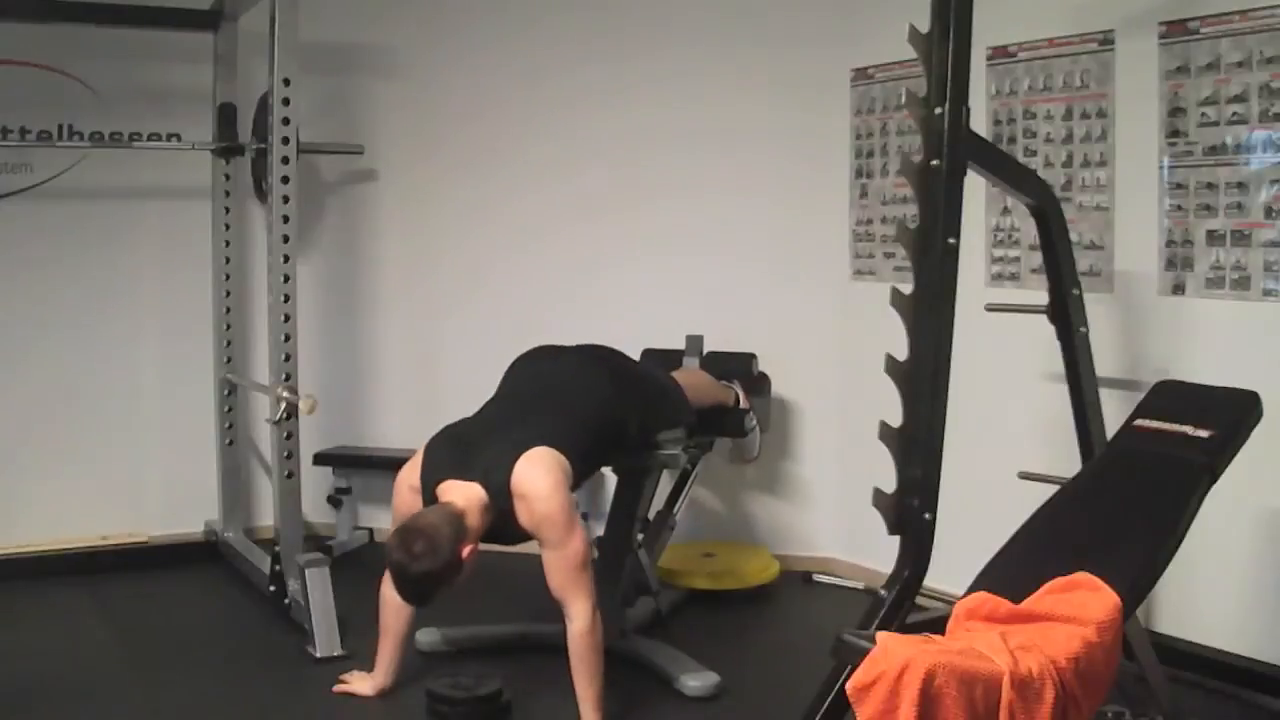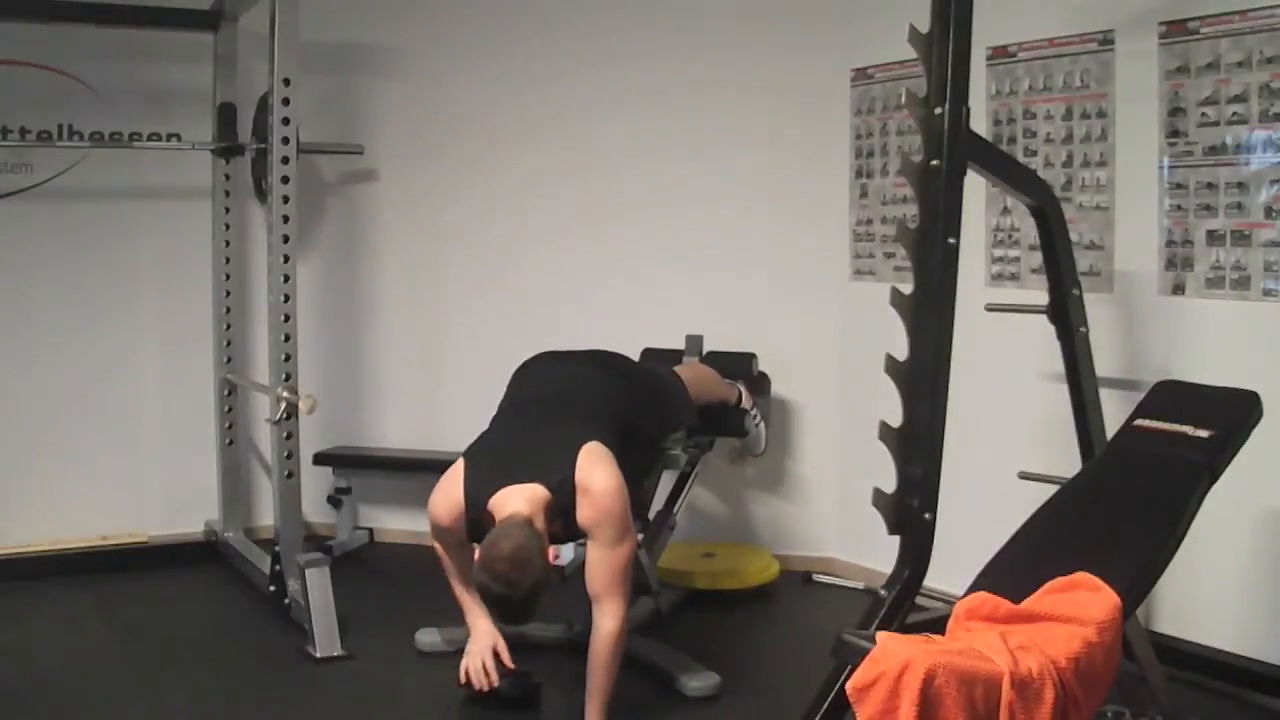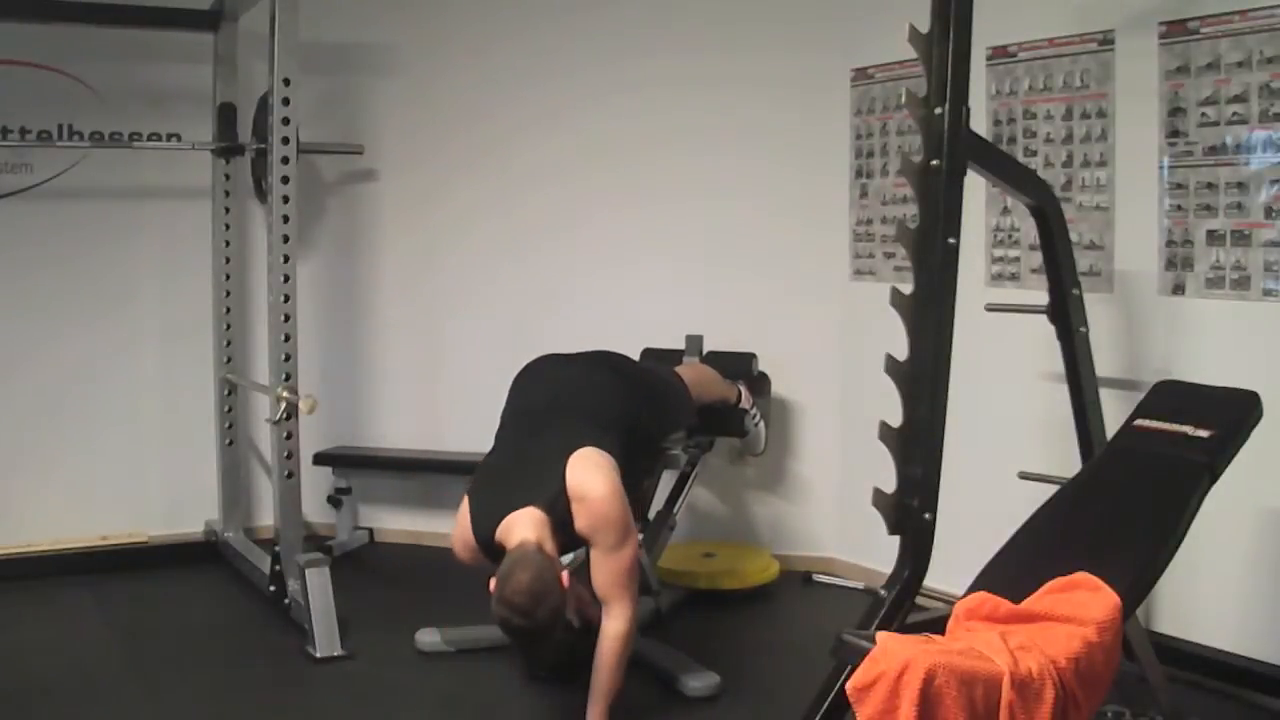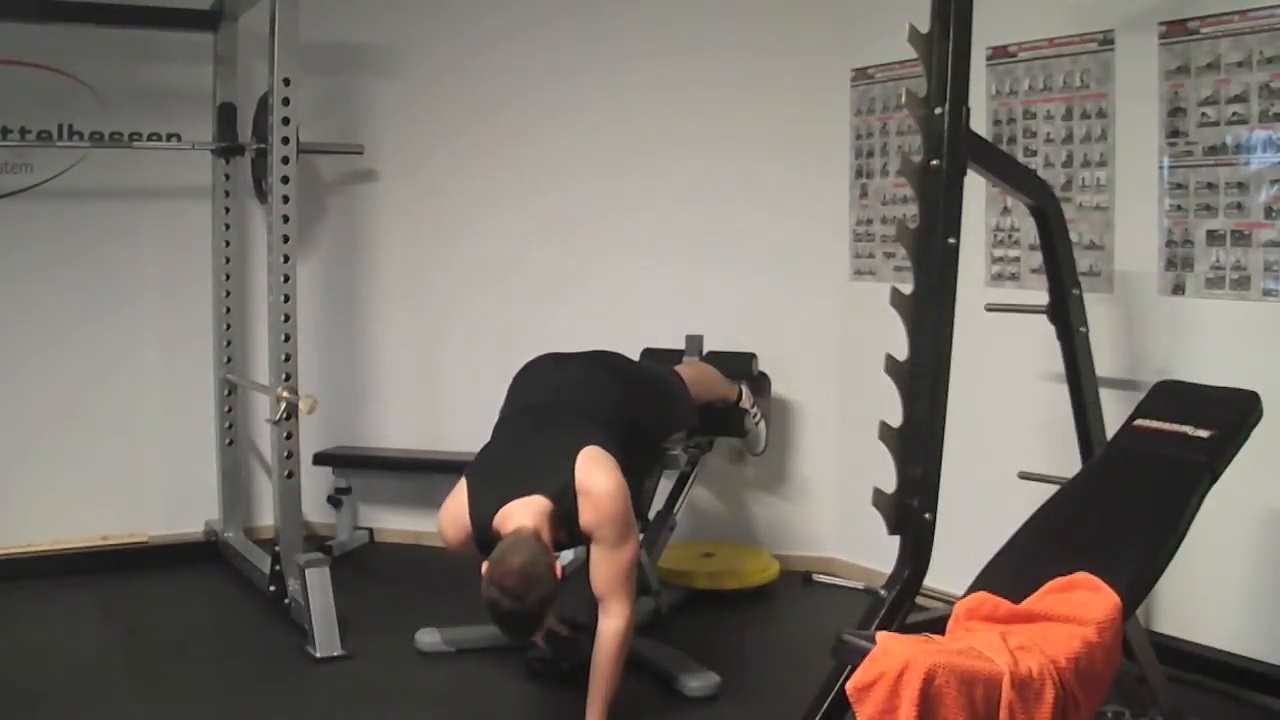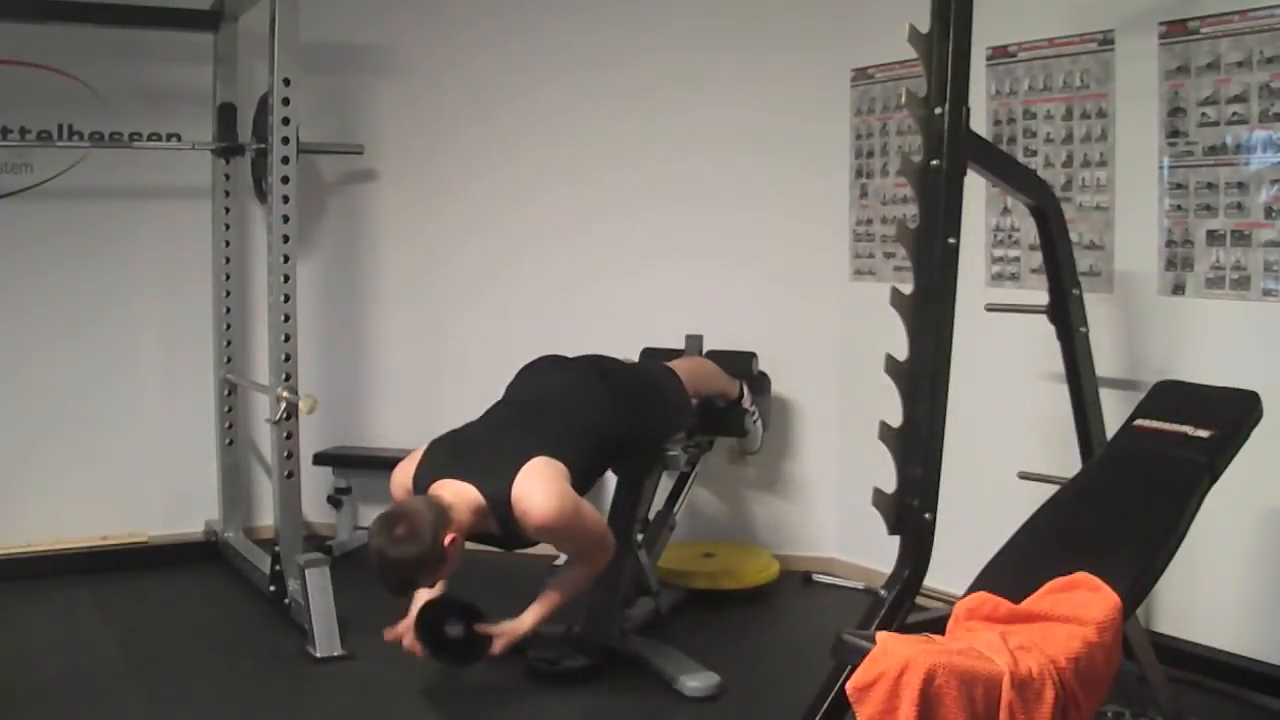
dt=1s
person 1, frame 1
left shoulder: (536, 491)
right shoulder: (413, 485)
left elbow: (579, 611)
right elbow: (397, 582)
right wrist: (381, 676)
left hip: (608, 384)
right hip: (535, 370)
left knee: (675, 393)
left ankle: (733, 398)
person 1, frame 2
left shoulder: (597, 490)
right shoulder: (450, 502)
left elbow: (609, 613)
right elbow: (447, 546)
right wrist: (481, 625)
left hip: (618, 385)
right hip: (537, 376)
left knee: (679, 386)
left ankle: (737, 397)
person 1, frame 3
left shoulder: (593, 495)
right shoulder: (469, 536)
left elbow: (619, 613)
right wrist: (565, 591)
left hip: (617, 385)
right hip: (540, 380)
left knee: (679, 385)
left ankle: (737, 397)
person 1, frame 4
left shoulder: (598, 494)
right shoulder: (456, 522)
left elbow: (615, 612)
right wrist: (538, 614)
left hip: (618, 386)
right hip: (539, 379)
left knee: (681, 385)
left ankle: (738, 396)
person 1, frame 5
left shoulder: (540, 505)
right shoulder: (407, 484)
left elbow: (599, 552)
left wrist: (525, 624)
right wrist: (423, 603)
left hip: (612, 397)
right hip: (540, 378)
left knee: (674, 378)
left ankle: (738, 396)
